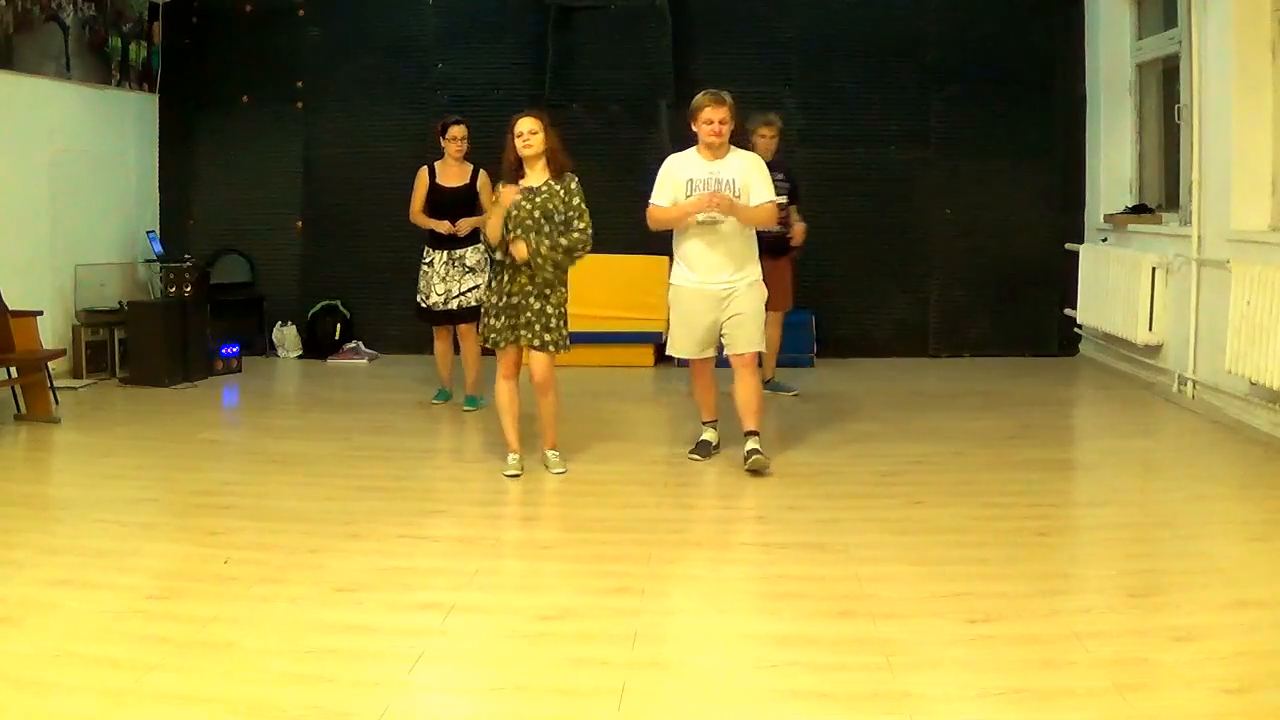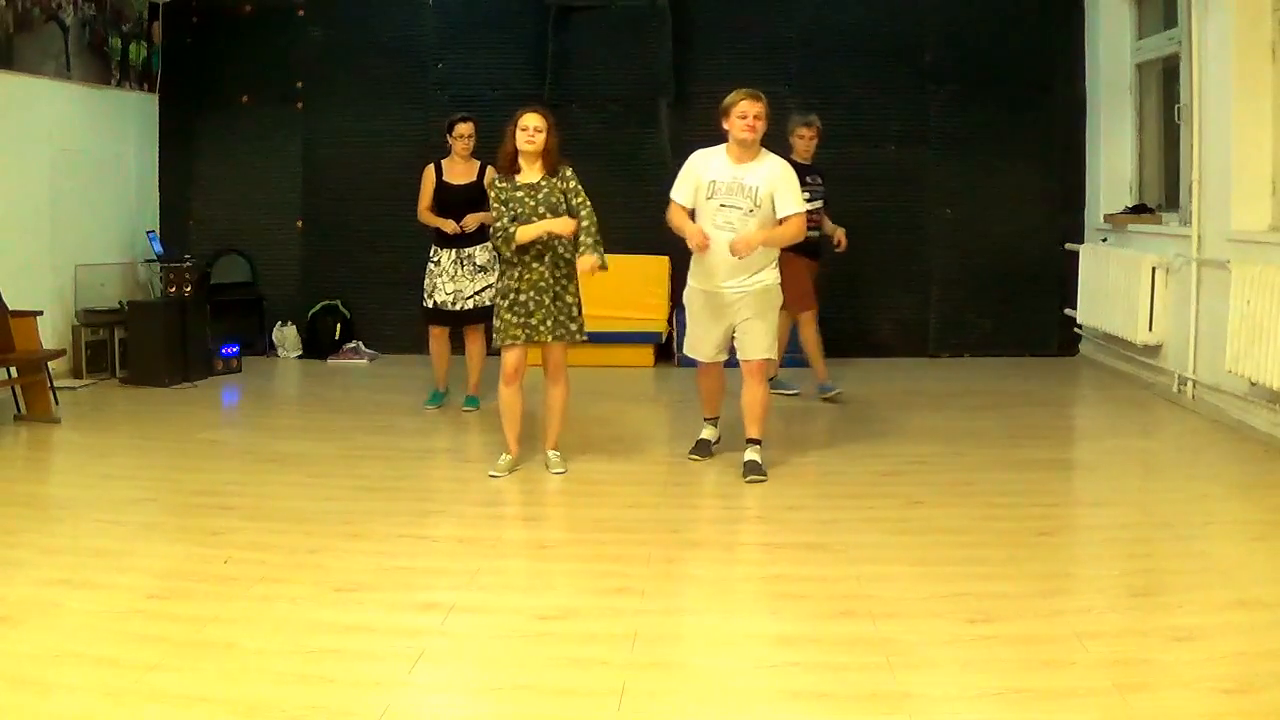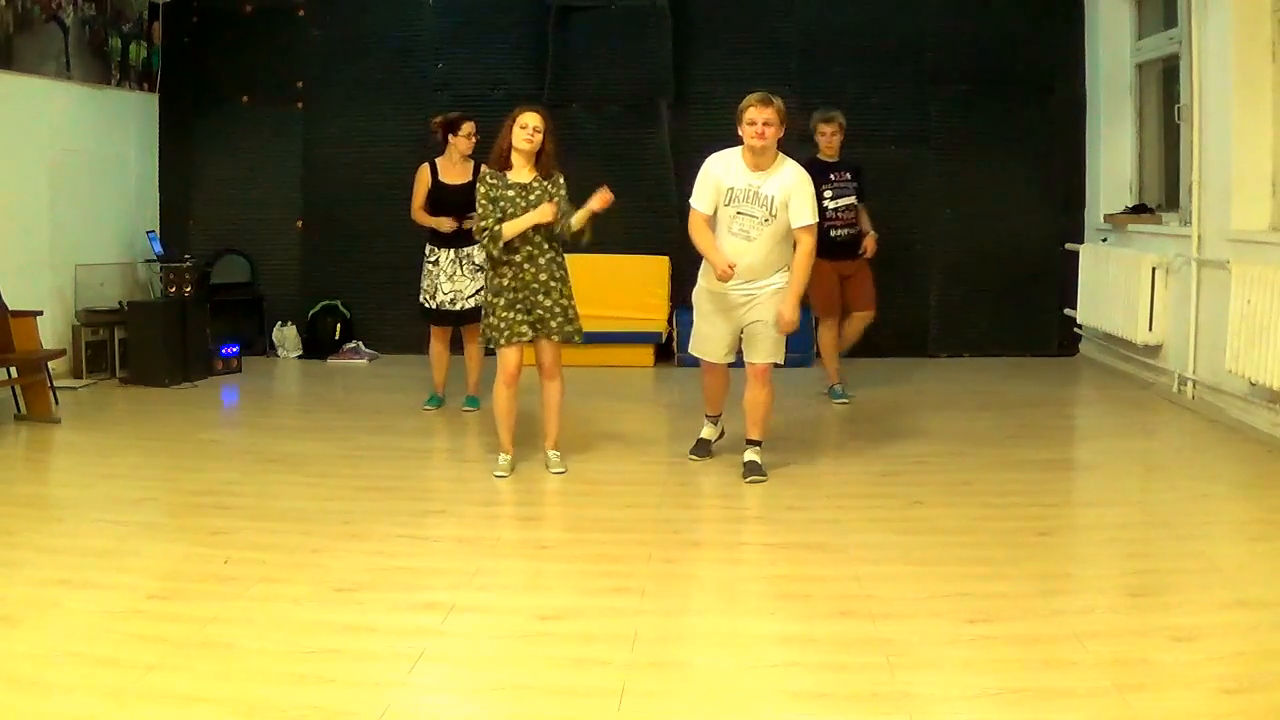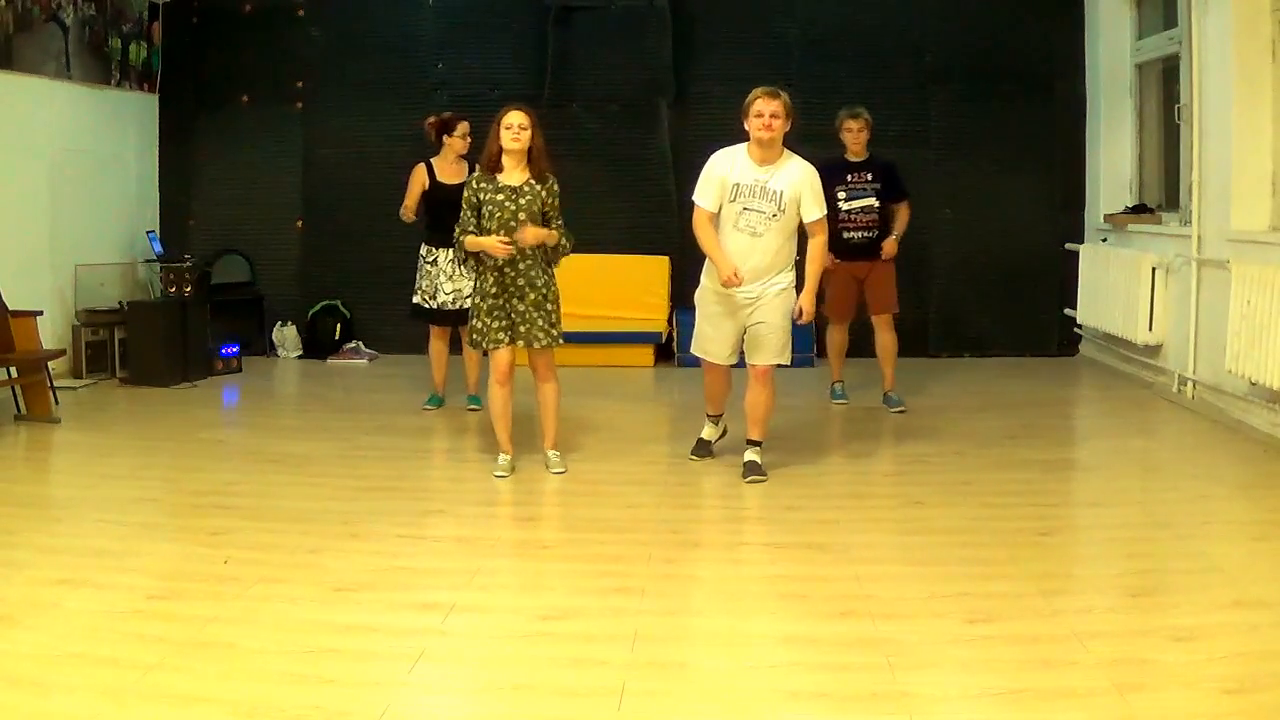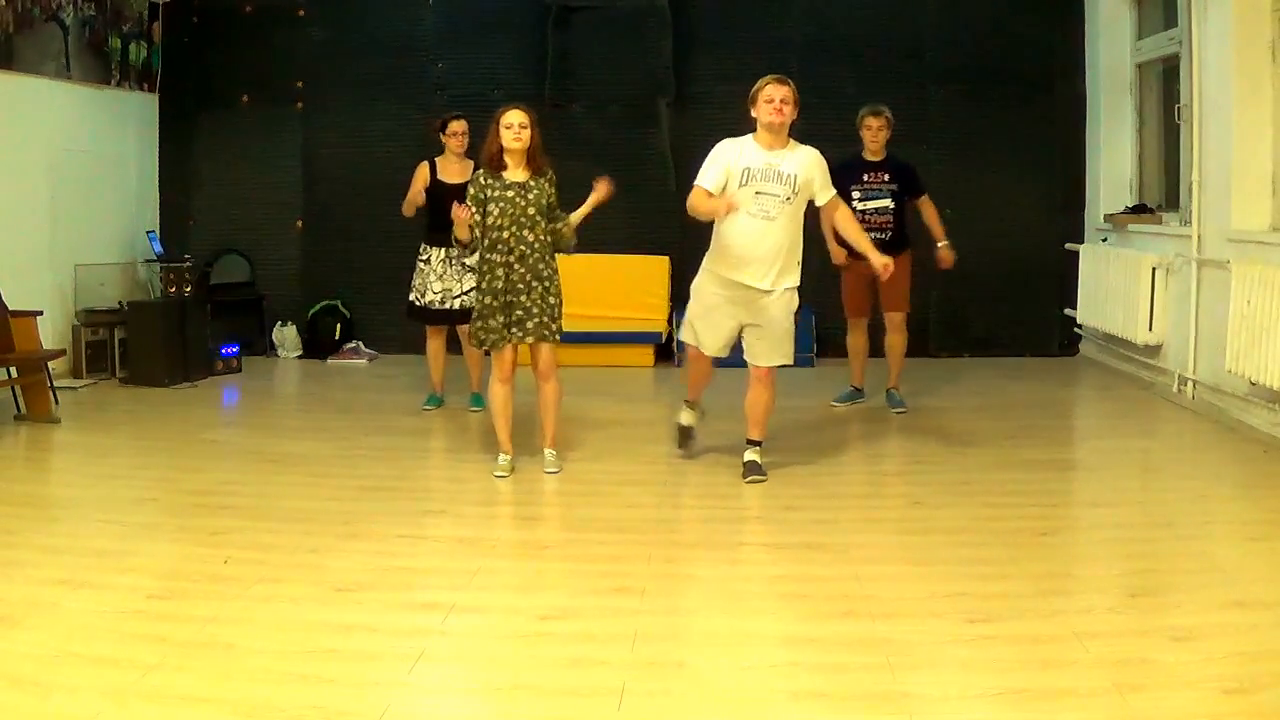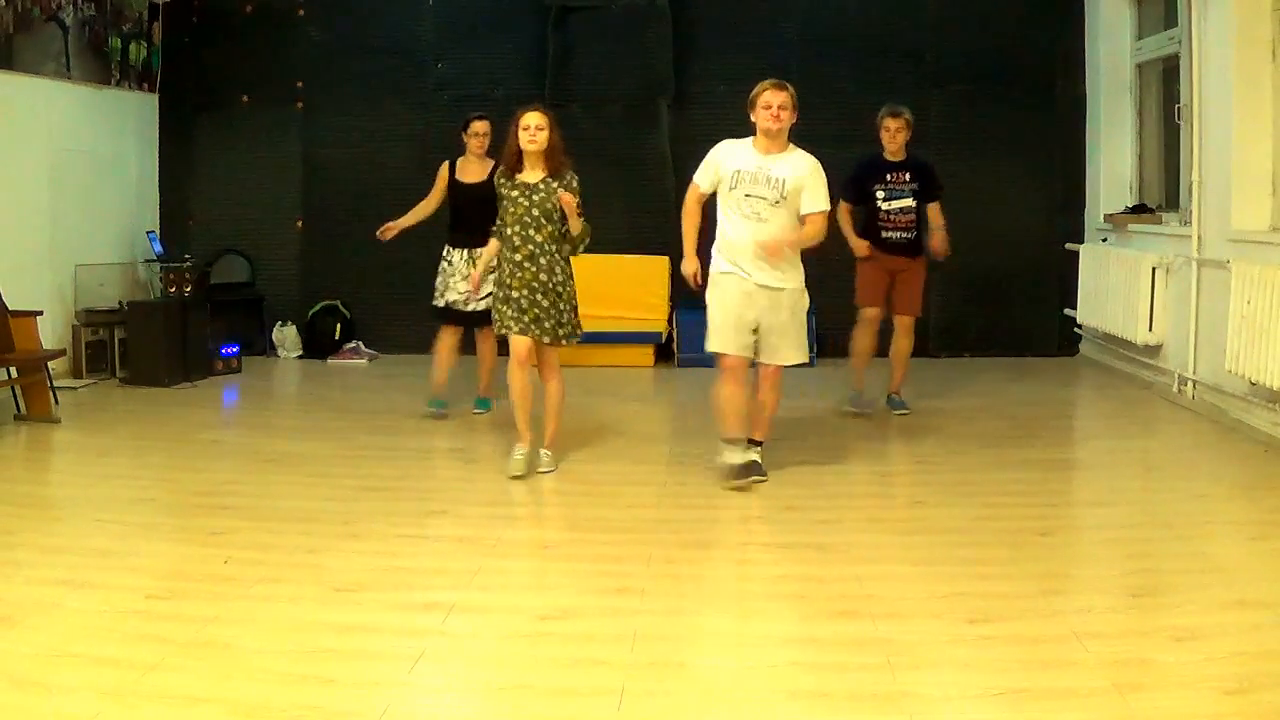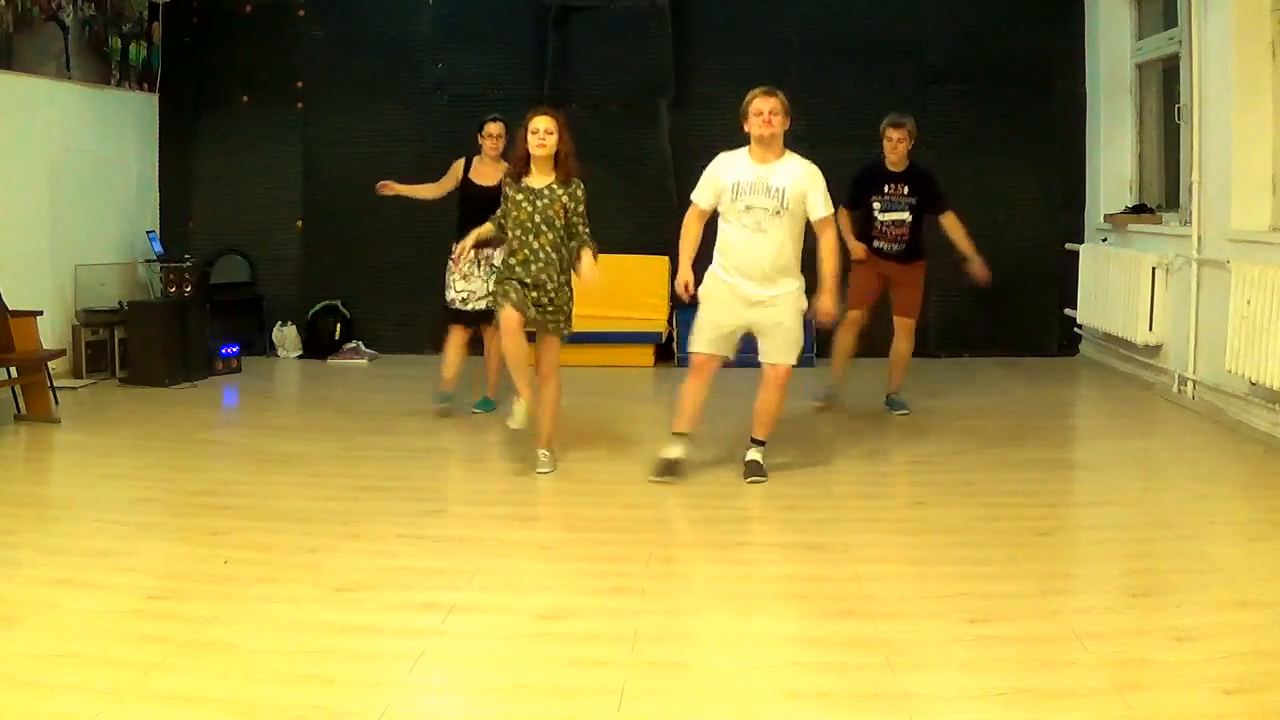
dt=0.4s
person 1, frame 1
left shoulder: (750, 163)
right shoulder: (676, 164)
left elbow: (770, 217)
right elbow: (654, 218)
left wrist: (734, 208)
right wrist: (694, 207)
left hip: (741, 282)
right hip: (690, 283)
left knee: (746, 360)
right knee: (699, 361)
left ankle: (752, 441)
right ankle: (709, 430)
person 1, frame 2
left shoulder: (779, 170)
right shoulder: (700, 161)
left elbow: (797, 227)
right elbow: (675, 211)
left wrist: (759, 238)
right wrist: (690, 230)
left hip: (758, 286)
right hip: (706, 285)
left knee: (756, 366)
right knee: (707, 362)
left ankle: (753, 450)
right ankle: (710, 427)
person 1, frame 3
left shoulder: (795, 178)
right shoulder: (717, 165)
left elbow: (805, 242)
right elbow: (697, 221)
left wrist: (792, 299)
right wrist: (715, 259)
left hip: (768, 290)
right hip: (717, 287)
left knee: (760, 369)
right knee: (712, 362)
left ankle: (753, 451)
right ankle: (712, 424)
person 1, frame 4
left shoulder: (803, 173)
right shoulder: (721, 162)
left elbow: (818, 234)
right elbow: (701, 220)
left wrist: (809, 290)
right wrist: (722, 265)
left hip: (774, 290)
right hip: (721, 287)
left knee: (762, 371)
right knee: (714, 362)
left ankle: (753, 452)
right ankle: (714, 424)
person 1, frame 5
left shoulder: (810, 159)
right shoulder: (728, 150)
left elbow: (837, 210)
right elbow: (695, 203)
left wrist: (872, 252)
right wrist: (714, 208)
left hip: (777, 286)
right hip: (723, 278)
left knee: (764, 371)
right knee: (699, 351)
left ankle: (754, 451)
right ankle: (691, 407)
person 1, frame 6
left shoulder: (806, 166)
right shoulder: (726, 152)
left elbow: (818, 227)
right elbow: (694, 198)
left wrist: (787, 242)
right wrist: (689, 253)
left hip: (783, 285)
right hip: (729, 276)
left knee: (771, 368)
right knee: (733, 363)
left ankle: (754, 449)
right ankle: (732, 448)
person 1, frame 7
left shoulder: (805, 173)
right shoulder: (723, 165)
left elbow: (827, 232)
right elbow: (694, 215)
left wrist: (828, 289)
right wrist: (684, 267)
left hip: (780, 291)
right hip: (726, 284)
left knee: (777, 372)
right knee: (702, 362)
left ankle: (755, 451)
right ankle: (677, 446)
person 2, frame 1
left shoulder: (566, 183)
right shoulder: (507, 187)
left elbow: (580, 236)
right elbow: (490, 239)
left wrist: (534, 250)
right wrist: (500, 209)
left hip: (544, 288)
right hip: (507, 286)
left knee: (541, 375)
right knee: (506, 369)
left ankle: (550, 447)
right ankle: (514, 450)
person 2, frame 2
left shoulder: (563, 176)
right shoulder: (500, 183)
left elbow: (585, 212)
right elbow: (501, 236)
left wrist: (589, 248)
right wrist: (546, 226)
left hip: (558, 282)
right hip: (516, 283)
left knee: (555, 368)
right knee: (510, 369)
left ankle: (552, 448)
right ankle: (510, 450)
person 2, frame 3
left shoulder: (553, 179)
right shoulder: (490, 178)
left elbow: (568, 227)
right elbow: (486, 233)
left wrist: (590, 208)
right wrist: (531, 217)
left hip: (549, 281)
right hip: (507, 283)
left knee: (550, 366)
right knee: (508, 368)
left ankle: (552, 447)
right ankle: (505, 450)
person 2, frame 4
left shoulder: (546, 182)
right shoulder: (480, 181)
left elbow: (561, 237)
right elbow: (463, 237)
left wrist: (544, 237)
right wrist: (483, 244)
left hip: (536, 284)
right hip: (494, 286)
left knee: (544, 367)
right knee: (501, 369)
left ankle: (551, 447)
right ankle: (505, 451)
person 2, frame 5
left shoulder: (545, 178)
right shoulder: (484, 179)
right elbow: (470, 237)
left wrist: (589, 204)
right wrist: (461, 225)
left hip: (540, 281)
right hip: (498, 282)
left knee: (546, 365)
right knee: (503, 367)
left ankle: (550, 447)
right ankle: (505, 450)
person 2, frame 6
left shoulder: (565, 180)
right shoulder: (506, 178)
left elbow: (577, 240)
left wrist: (572, 212)
right wrist: (481, 266)
left hip: (553, 279)
right hip: (514, 279)
left knee: (548, 362)
right knee: (520, 354)
left ankle: (549, 443)
right ankle: (523, 442)
person 2, frame 7
left shoulder: (571, 187)
right shoulder: (511, 181)
left elbow: (579, 237)
left wrist: (587, 264)
right wrist: (474, 236)
left hip: (554, 282)
right hip: (514, 275)
left knee: (547, 365)
right knee: (509, 321)
left ankle: (544, 446)
right ankle: (523, 395)
person 3, frame 1
left shoulder: (479, 175)
right shoulder: (426, 173)
right elbow: (415, 213)
left wrist: (473, 222)
right wrist: (435, 224)
left hip: (470, 256)
right hip: (436, 256)
left knee: (466, 326)
right knee: (440, 327)
left ankle: (472, 391)
right ankle: (445, 386)
person 3, frame 2
left shoulder: (487, 172)
right shoulder: (433, 170)
right elbow: (422, 211)
left wrist: (482, 217)
right wrist: (442, 222)
left hip: (478, 255)
right hip: (443, 255)
left knee: (475, 327)
right knee: (437, 327)
left ankle: (472, 392)
right ankle: (440, 387)
person 3, frame 3
left shoulder: (481, 171)
right shoulder: (427, 171)
right elbow: (416, 210)
right wrist: (435, 221)
left hip: (473, 254)
right hip: (439, 255)
left knee: (472, 326)
right knee: (439, 328)
left ankle: (472, 392)
right ankle: (438, 391)
person 3, frame 4
left shoulder: (474, 171)
right shoulder: (423, 170)
right elbow: (407, 209)
right wrist: (407, 215)
left hip: (469, 254)
right hip: (436, 255)
left knee: (470, 326)
right knee: (438, 328)
left ankle: (473, 391)
right ankle: (438, 391)
person 3, frame 5
right shoulder: (427, 168)
right elbow: (407, 210)
right wrist: (412, 201)
left hip: (467, 255)
right hip: (434, 254)
left knee: (468, 326)
right knee: (435, 327)
left ankle: (477, 390)
right ankle: (437, 391)
person 3, frame 6
left shoulder: (499, 171)
right shoulder: (448, 167)
right elbow: (431, 204)
right wrist: (400, 223)
right hip: (455, 254)
left knee: (485, 326)
right knee: (452, 324)
left ankle: (484, 393)
right ankle: (438, 392)
person 3, frame 7
right shoulder: (463, 165)
right elbow: (436, 190)
right wrist: (398, 189)
left hip: (496, 255)
left knee: (492, 327)
right knee: (458, 324)
left ankle: (491, 394)
right ankle: (447, 389)
person 4, frame 1
left shoulder: (784, 172)
left elbow: (791, 210)
left wrist: (799, 225)
left hip: (780, 253)
left knee: (775, 315)
left ankle: (769, 377)
person 4, frame 2
left shoulder: (818, 174)
left wrist: (836, 230)
left hip: (811, 254)
right hip: (790, 253)
left knee: (788, 314)
right knee: (808, 315)
left ankle: (771, 375)
right ankle: (823, 381)
person 4, frame 3
left shoulder: (853, 170)
right shoulder: (807, 172)
left wrist: (869, 233)
left hip: (855, 255)
right hip: (822, 257)
left knee: (864, 314)
right knee: (828, 319)
left ankle: (832, 361)
right ankle: (833, 382)
person 4, frame 4
left shoulder: (886, 169)
right shoulder: (828, 172)
left elbow: (902, 210)
left wrist: (894, 237)
left hip: (879, 258)
right hip: (841, 259)
left knee: (883, 321)
right knee: (838, 322)
left ankle: (889, 389)
right ankle: (837, 381)
person 4, frame 5
left shoulder: (903, 170)
right shoulder: (844, 170)
left elbow: (924, 204)
left wrist: (942, 241)
right wrist: (831, 245)
left hip: (894, 256)
right hip: (855, 257)
left knee: (896, 320)
right knee: (856, 322)
left ankle: (893, 389)
right ankle: (856, 386)
person 4, frame 6
left shoulder: (923, 170)
right shoulder: (865, 168)
left elbow: (934, 211)
right elbow: (843, 209)
left wrist: (939, 233)
right wrist: (853, 238)
left hip: (911, 258)
right hip: (875, 254)
left knee: (905, 323)
right knee: (869, 317)
left ankle: (894, 391)
right ankle: (857, 388)
person 4, frame 7
left shoulder: (923, 180)
right shoulder: (867, 176)
left elbow: (948, 219)
right elbow: (844, 212)
left wrist: (972, 255)
right wrist: (851, 241)
left hip: (909, 263)
right hip: (870, 259)
left knee: (904, 326)
right knee: (852, 318)
left ankle: (893, 392)
right ankle: (834, 385)
